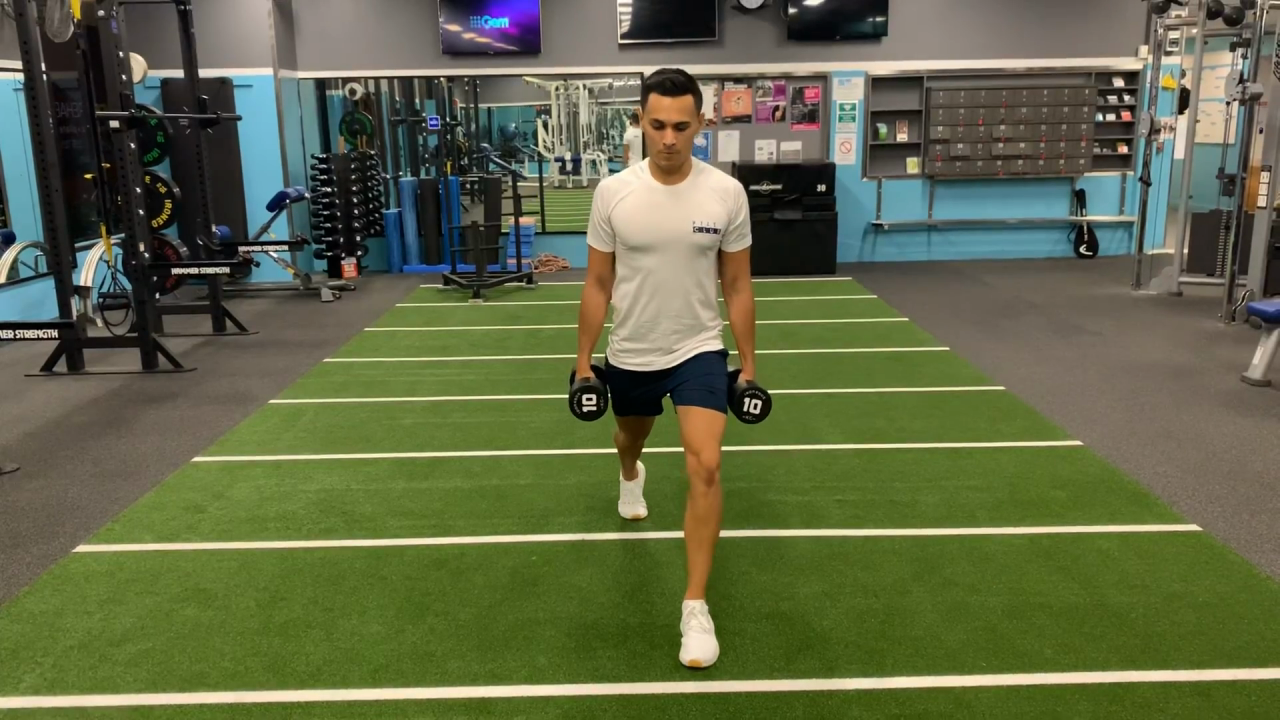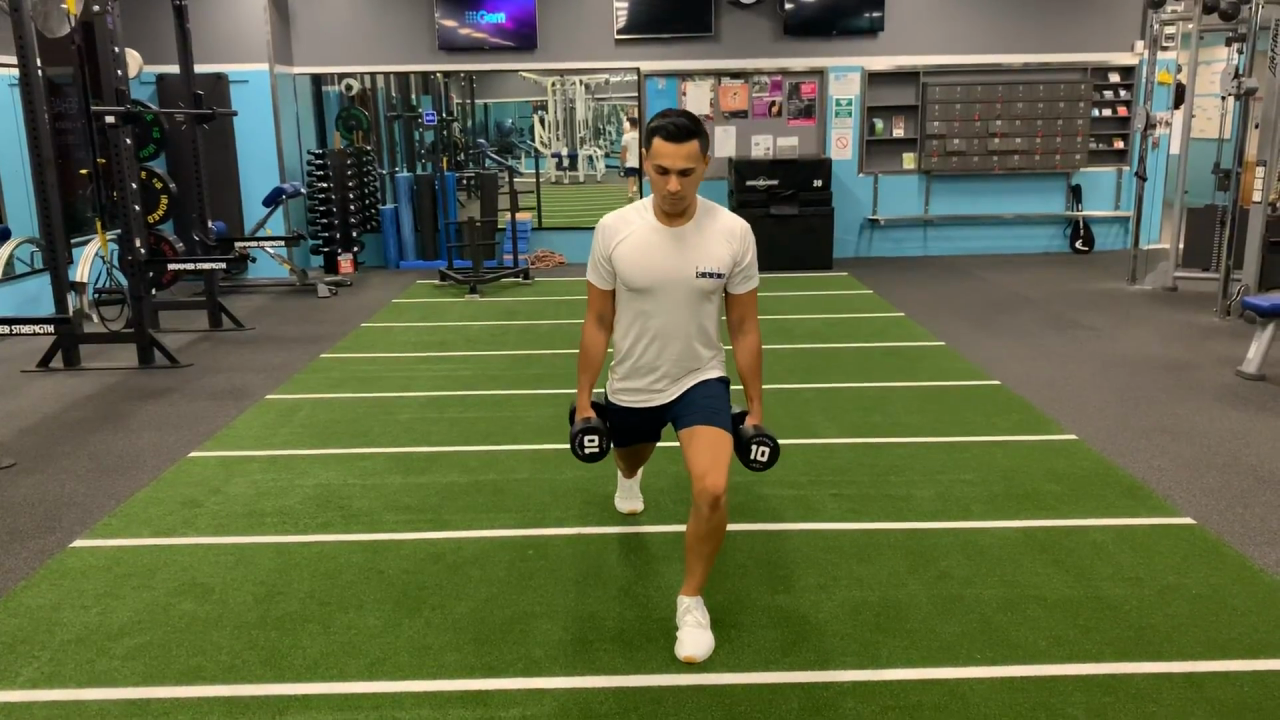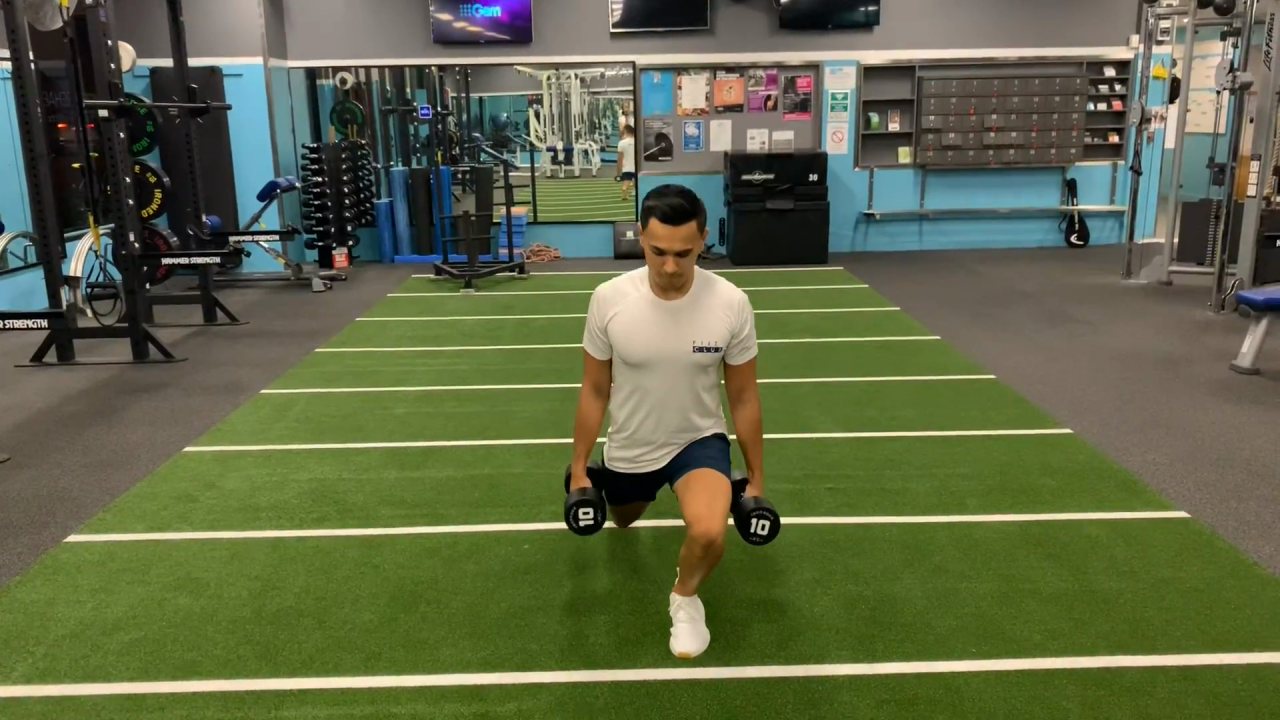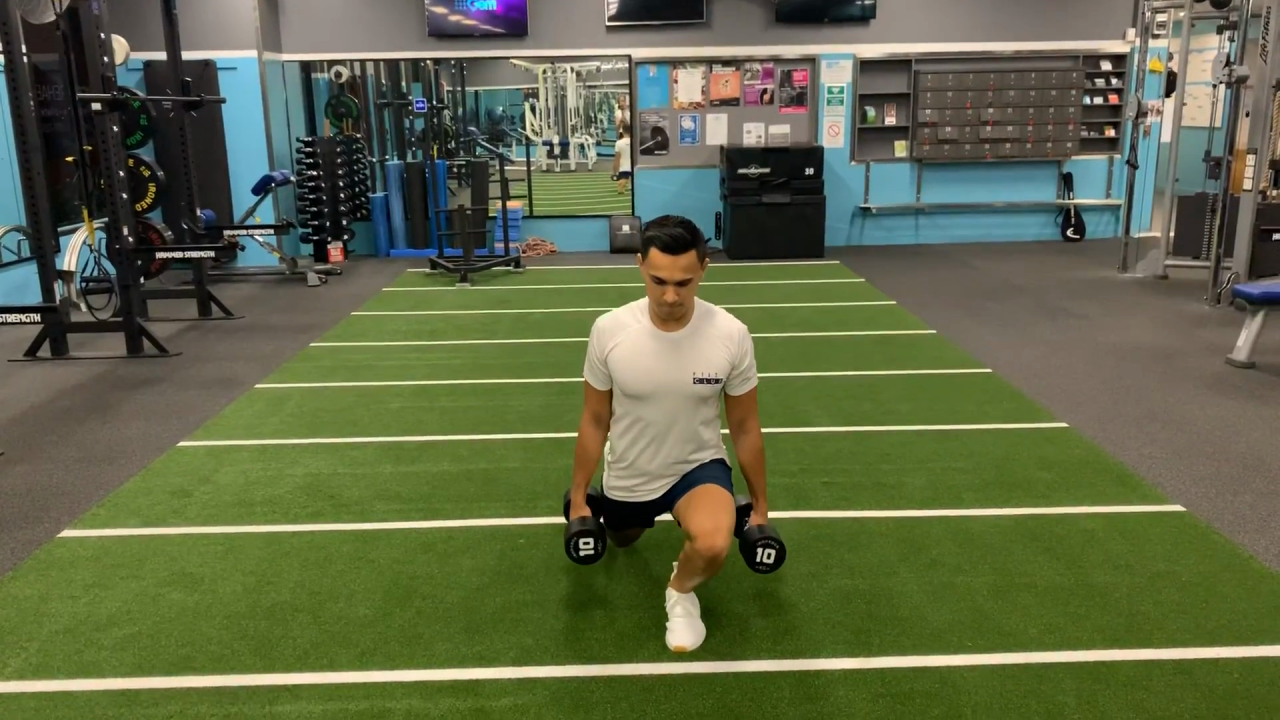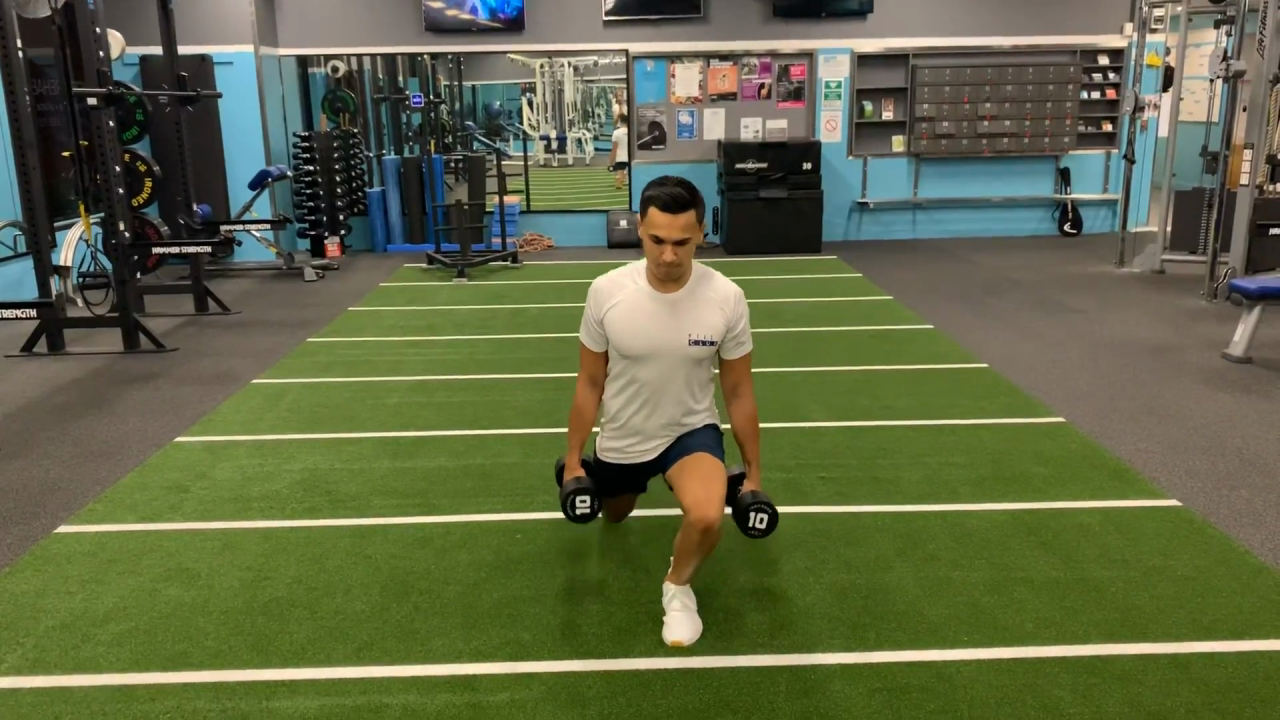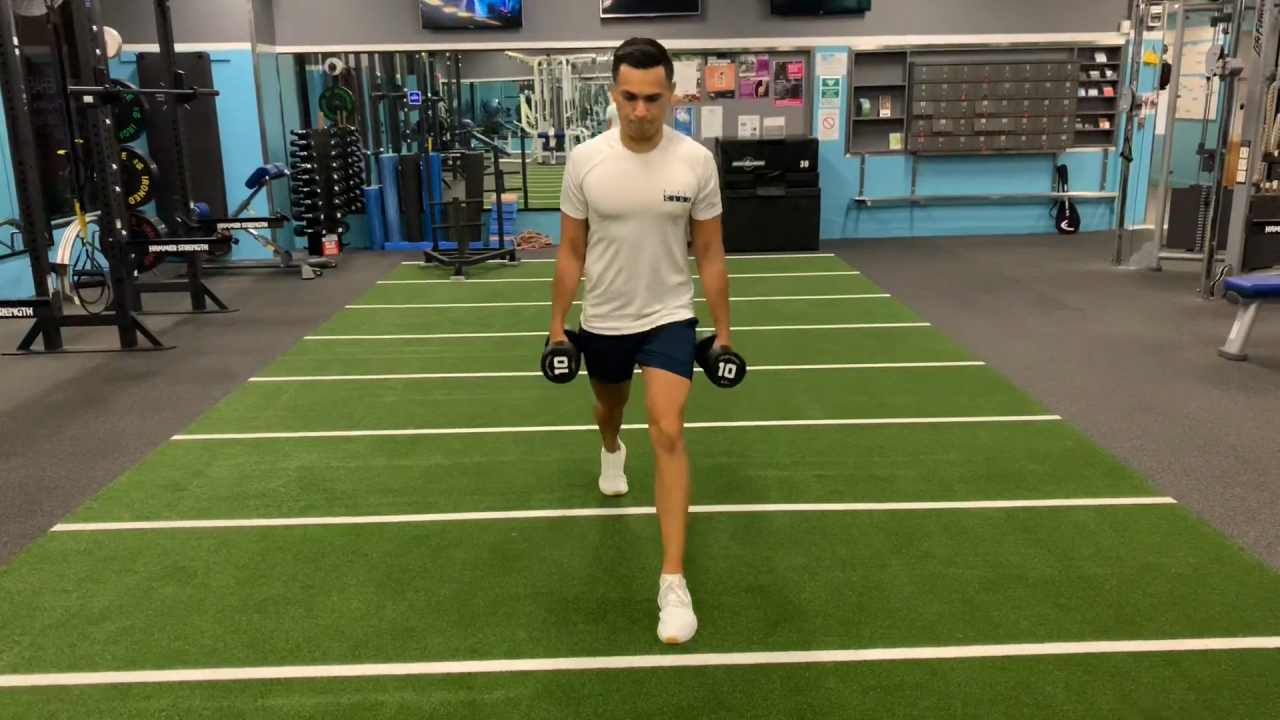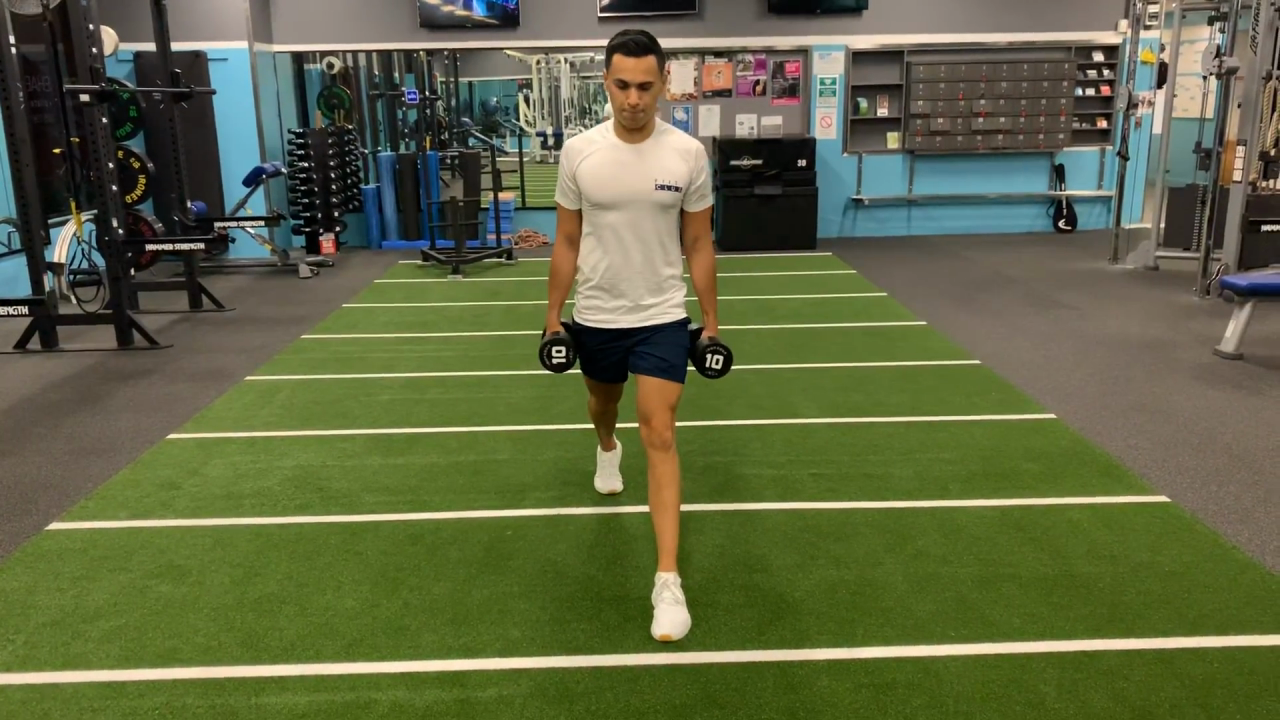
dt=0.7s
person 1, frame 1
left shoulder: (726, 192)
right shoulder: (613, 192)
left elbow: (737, 288)
right elbow: (598, 285)
left wrist: (748, 364)
right wrist: (583, 360)
left hip: (699, 351)
right hip: (629, 355)
left knee: (705, 467)
right knee: (631, 435)
left ankle: (696, 606)
right ankle: (630, 475)
person 1, frame 2
left shoulder: (734, 233)
right shoulder: (614, 230)
left elbow: (744, 328)
right elbow: (598, 322)
left wrist: (755, 406)
right wrist: (583, 398)
left hip: (701, 381)
right hip: (630, 388)
left knee: (712, 491)
right knee: (630, 460)
left ankle: (691, 601)
right ankle: (629, 472)
person 1, frame 3
left shoulder: (731, 303)
right shoulder: (609, 299)
left elbow: (744, 398)
right elbow: (595, 392)
left wrist: (756, 477)
right wrist: (578, 467)
left hip: (699, 440)
right hip: (629, 447)
left knee: (709, 532)
right knee: (623, 518)
left ankle: (685, 595)
right ankle: (635, 493)
person 1, frame 4
left shoulder: (731, 335)
right shoulder: (609, 331)
left elbow: (745, 427)
right elbow: (595, 421)
left wrist: (760, 505)
right wrist: (578, 497)
left hip: (698, 466)
right hip: (628, 476)
left knee: (713, 545)
right knee: (622, 542)
left ankle: (681, 590)
right ankle: (640, 514)
person 1, frame 5
left shoulder: (726, 297)
right shoulder: (606, 292)
left elbow: (739, 391)
right elbow: (590, 382)
left wrist: (753, 472)
right wrist: (573, 459)
left hip: (692, 429)
right hip: (622, 441)
left knee: (706, 516)
right knee: (615, 516)
left ankle: (678, 584)
right ankle: (627, 488)
person 1, frame 6
left shoulder: (696, 160)
right shoulder: (585, 159)
left elbow: (710, 255)
right elbow: (571, 252)
left wrist: (724, 330)
right wrist: (556, 325)
left hip: (669, 317)
right hip: (603, 321)
left knee: (667, 435)
right knee: (608, 407)
left ankle: (673, 579)
right ankle: (611, 449)
person 1, frame 7
left shoulder: (687, 152)
right shoulder: (579, 151)
left elbow: (699, 246)
right elbow: (567, 243)
left wrist: (711, 321)
right wrist: (553, 314)
left hip: (662, 317)
right hip: (596, 316)
left knee: (659, 436)
right knee: (603, 402)
left ankle: (668, 580)
right ankle: (606, 448)
